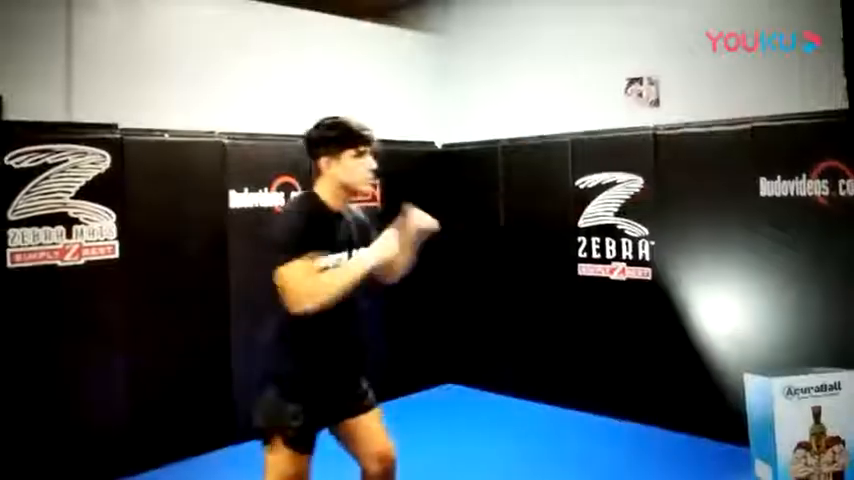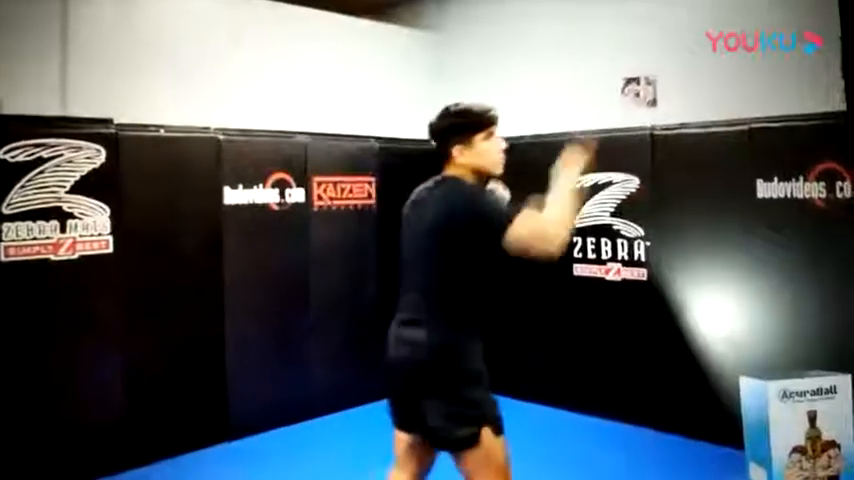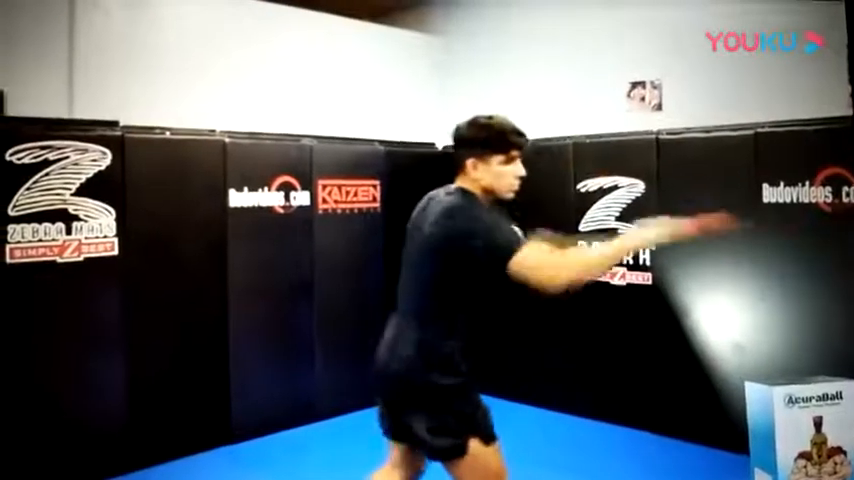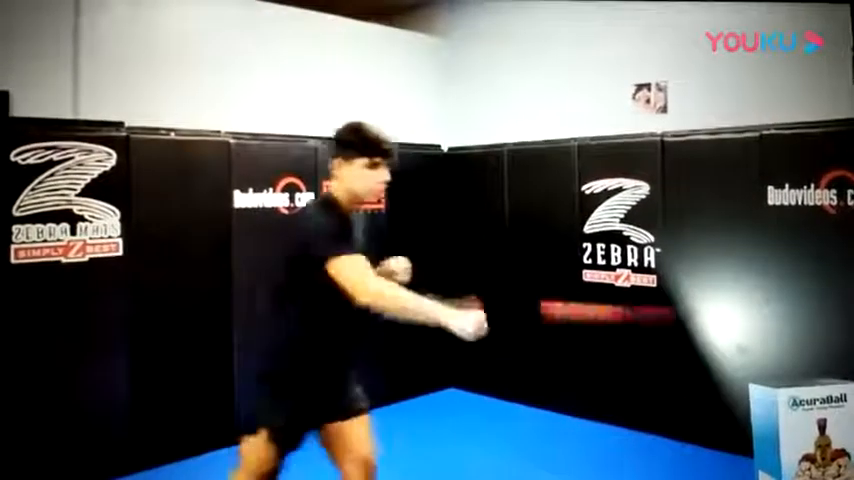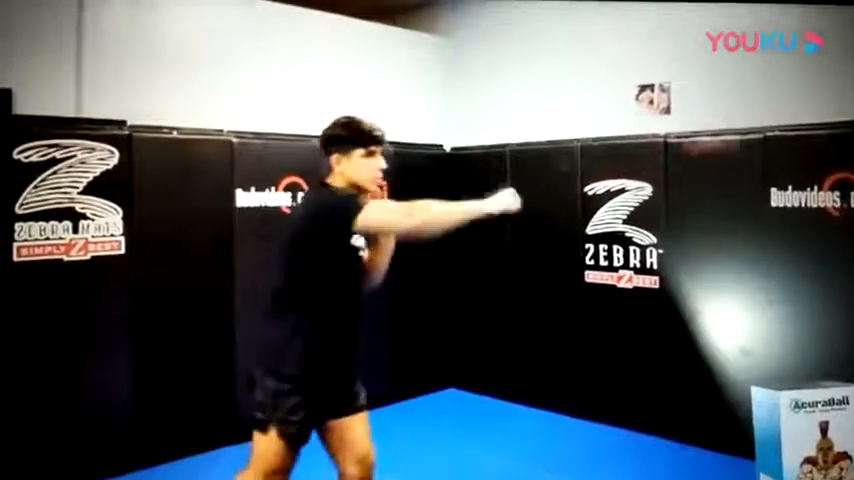
dt=1s
person 1, frame 1
left shoulder: (355, 220)
right shoulder: (286, 225)
left elbow: (388, 275)
right elbow: (304, 297)
left wrist: (410, 236)
right wrist: (372, 255)
left hip: (345, 372)
right hip: (299, 376)
person 1, frame 2
left shoulder: (424, 198)
right shoulder: (470, 202)
right elbow: (549, 239)
right wrist: (567, 177)
left hip: (409, 352)
right hip: (447, 361)
person 1, frame 3
left shoulder: (435, 203)
right shoulder: (472, 221)
right elbow: (558, 274)
left wrist: (514, 250)
right wrist: (645, 234)
left hip: (398, 362)
right hip: (433, 374)
person 1, frame 4
left shoulder: (346, 219)
right shoulder: (318, 220)
right elbow: (365, 293)
left wrist: (386, 272)
right wrist: (449, 315)
left hip: (335, 369)
right hip: (290, 370)
person 1, frame 5
left shoulder: (357, 207)
right shoulder: (322, 205)
left elbow: (367, 278)
right elbow: (407, 219)
left wrist: (386, 237)
right wrist: (488, 205)
left hip: (337, 363)
right hip: (293, 366)
